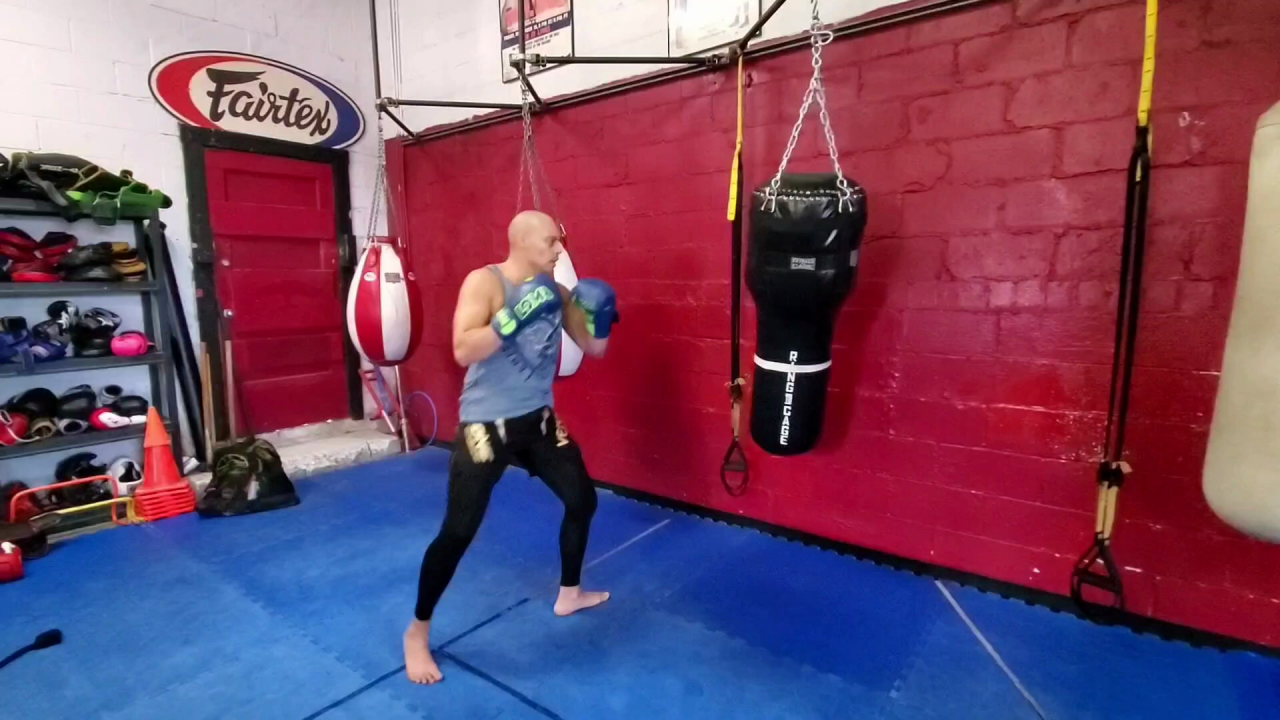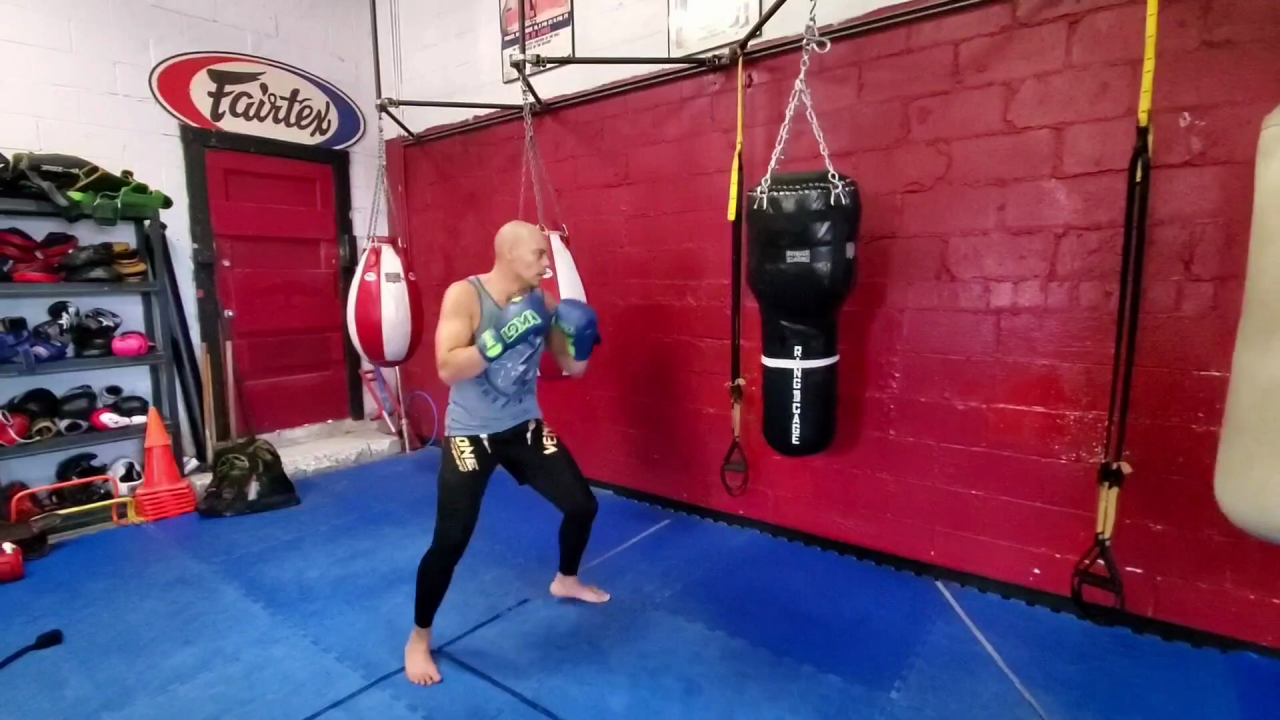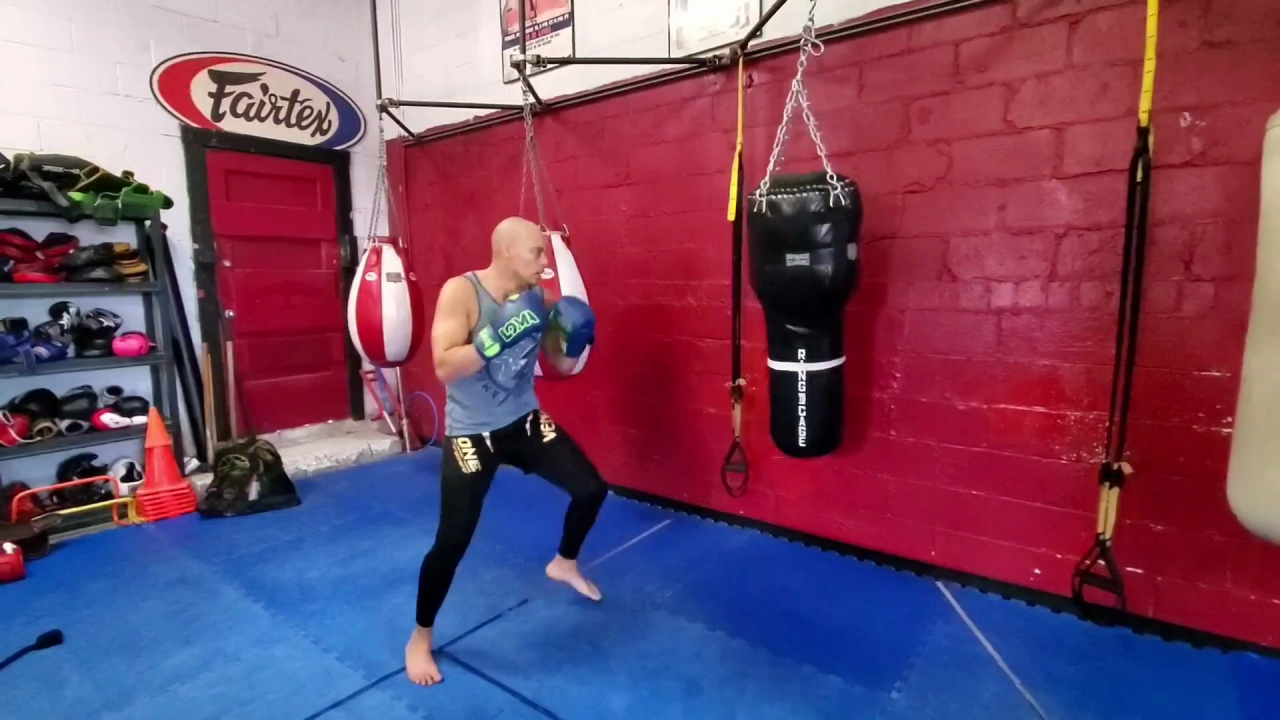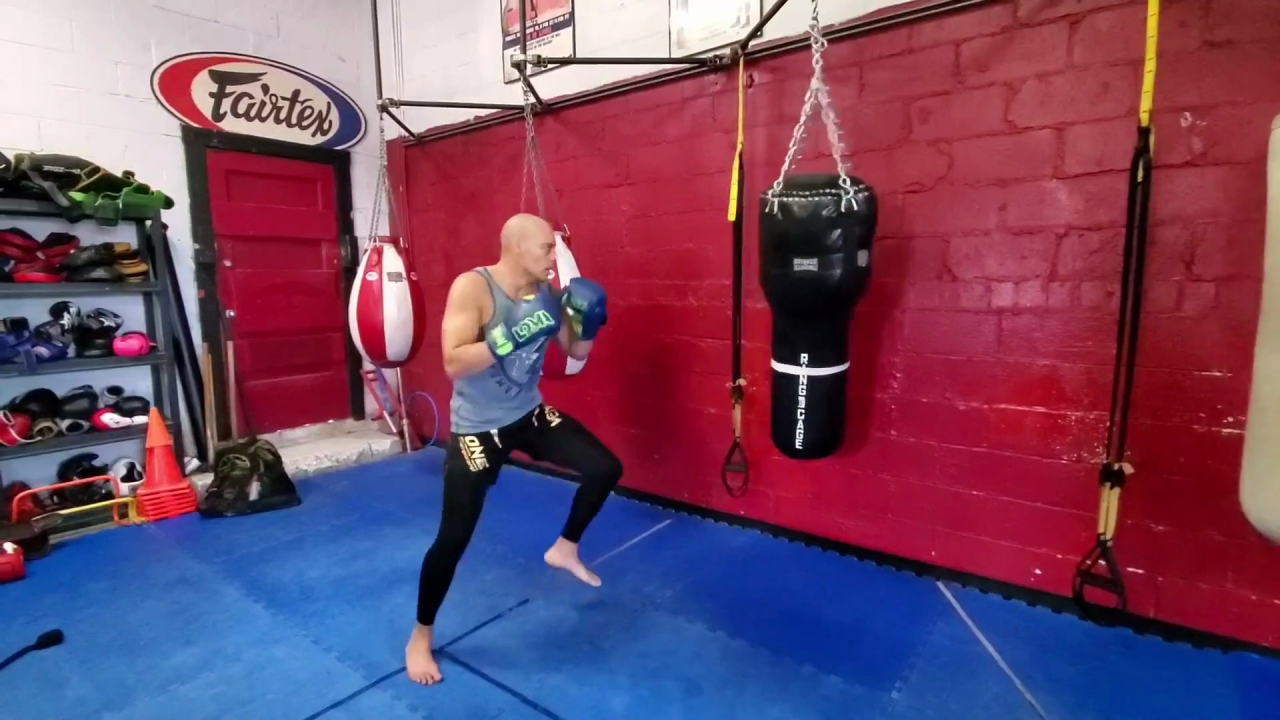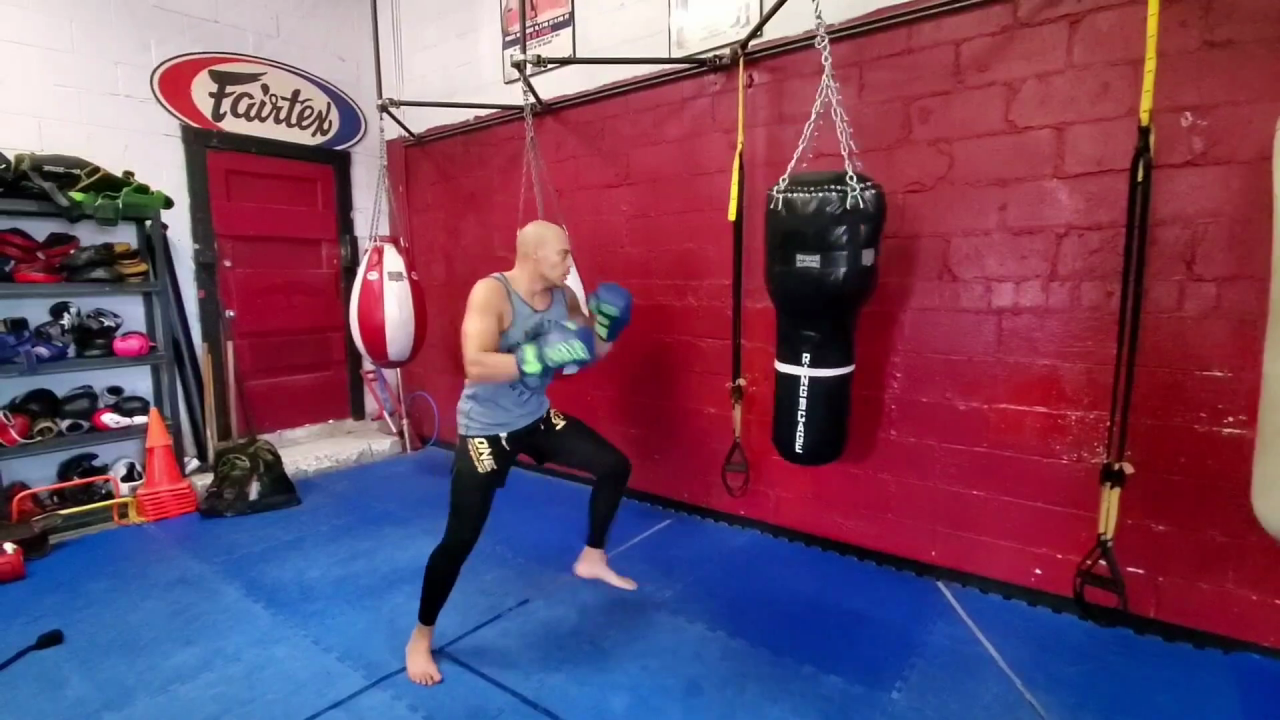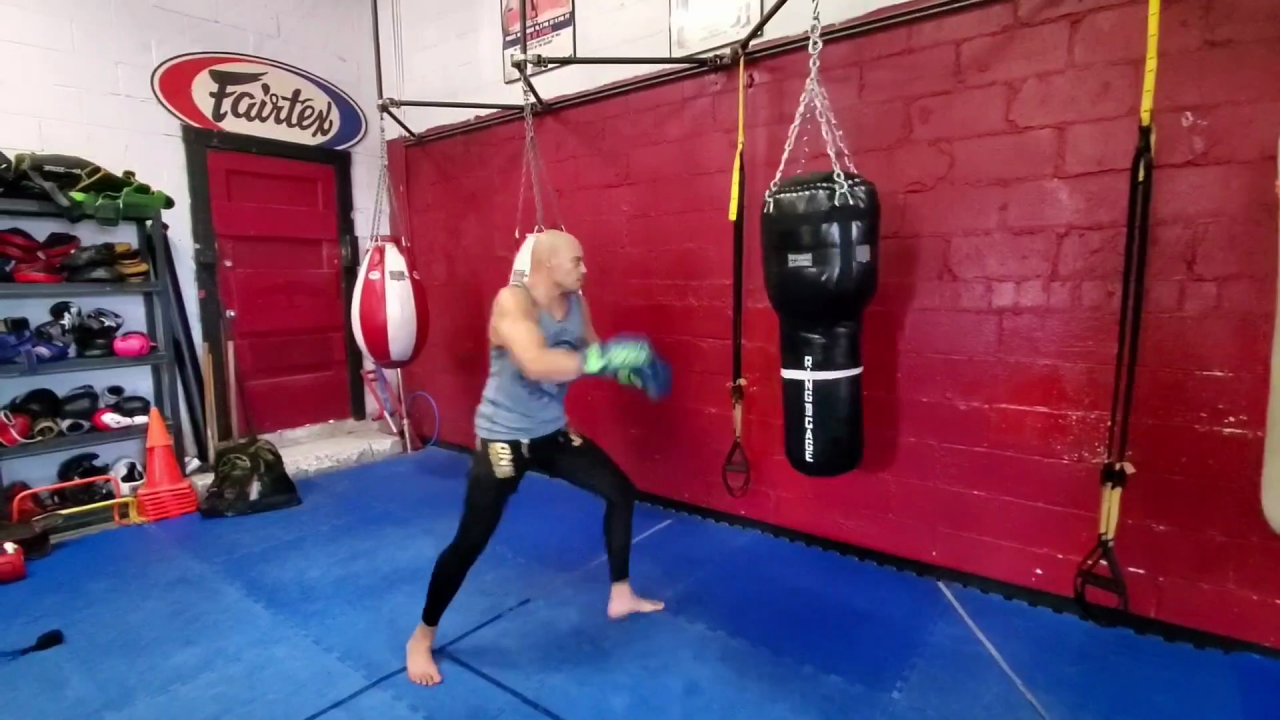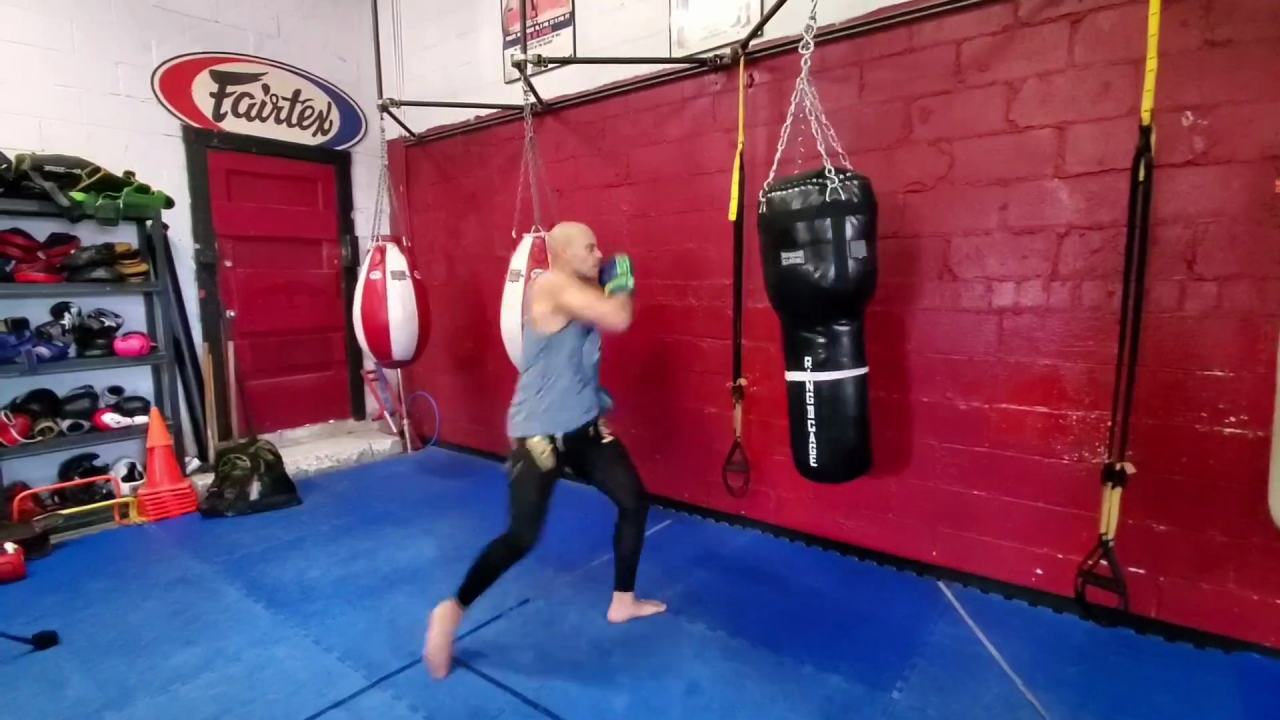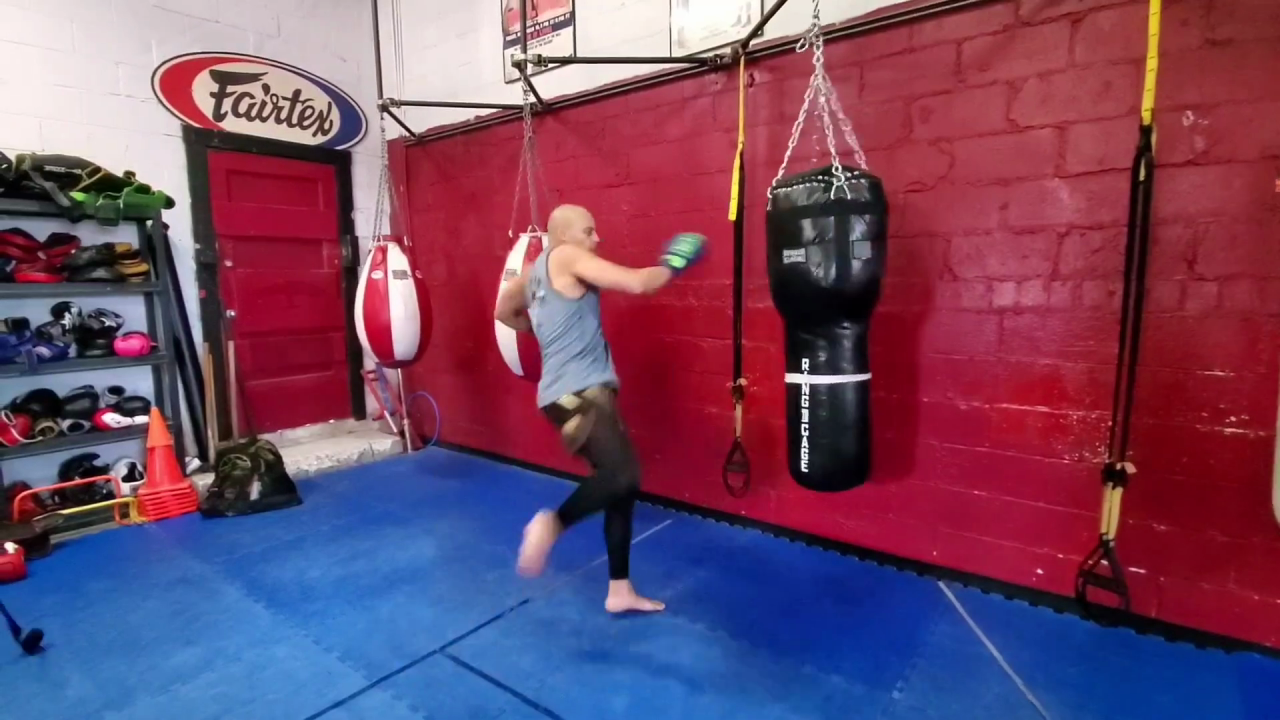
dt=0.1s
person 1, frame 1
left shoulder: (553, 290)
right shoulder: (482, 283)
left elbow: (594, 347)
right elbow: (464, 350)
left wrist: (600, 317)
right wrist: (515, 316)
left hip: (539, 419)
right hip: (485, 425)
left knee: (583, 499)
right knee: (458, 531)
left ankle: (569, 593)
right ankle: (418, 632)
person 1, frame 2
left shoulder: (541, 302)
right shoulder: (464, 295)
left elbow: (573, 366)
right elbow: (449, 370)
left wrist: (579, 339)
right wrist: (501, 337)
left hip: (526, 428)
right hip: (472, 435)
left knee: (582, 504)
right knee: (451, 540)
left ankle: (567, 580)
right ankle: (419, 638)
person 1, frame 3
left shoulder: (538, 297)
right shoulder: (460, 292)
left elbow: (565, 360)
right elbow: (444, 368)
left wrist: (575, 336)
right wrist: (498, 337)
left hip: (525, 421)
right hip: (471, 433)
left knee: (591, 488)
right knee: (453, 541)
left ankle: (565, 562)
right ankle: (420, 638)
person 1, frame 4
left shoulder: (545, 292)
right shoulder: (471, 287)
left elbow: (576, 348)
right elbow: (454, 364)
left wrist: (586, 319)
right wrist: (511, 336)
left hip: (531, 415)
right hip: (477, 429)
left knee: (606, 468)
right knee: (453, 538)
left ankle: (565, 549)
right ankle: (420, 637)
person 1, frame 5
left shoulder: (562, 296)
right shoulder: (490, 294)
left elbow: (590, 346)
right elbow: (478, 367)
left wrist: (606, 323)
right wrist: (541, 355)
left hip: (537, 419)
right hip: (485, 431)
left knee: (615, 467)
right knee: (460, 540)
left ankle: (593, 558)
right ankle: (420, 637)
person 1, frame 6
left shoulder: (575, 304)
right shoulder: (513, 301)
left elbow: (594, 352)
right elbow: (540, 366)
left wrist: (635, 371)
right wrist: (611, 358)
left hip: (553, 431)
right hip: (504, 437)
left knee: (621, 493)
right knee: (470, 542)
left ankle: (621, 595)
right ankle: (423, 636)
person 1, frame 7
left shoulder: (576, 288)
right shoulder: (552, 285)
right elbow: (615, 318)
left wrist: (590, 388)
right wrist: (620, 283)
left hip: (585, 423)
right hip: (540, 432)
left knee: (635, 500)
right knee: (521, 539)
left ankle: (624, 600)
right ankle: (450, 613)
person 1, frame 8
left shoulder: (533, 274)
right shoulder: (566, 256)
left elbow: (503, 312)
right elbow: (636, 284)
right wrist: (677, 259)
left hip: (579, 390)
right hip: (580, 391)
left knee: (620, 487)
right knee: (622, 477)
left ankle: (620, 590)
right ankle: (550, 525)
